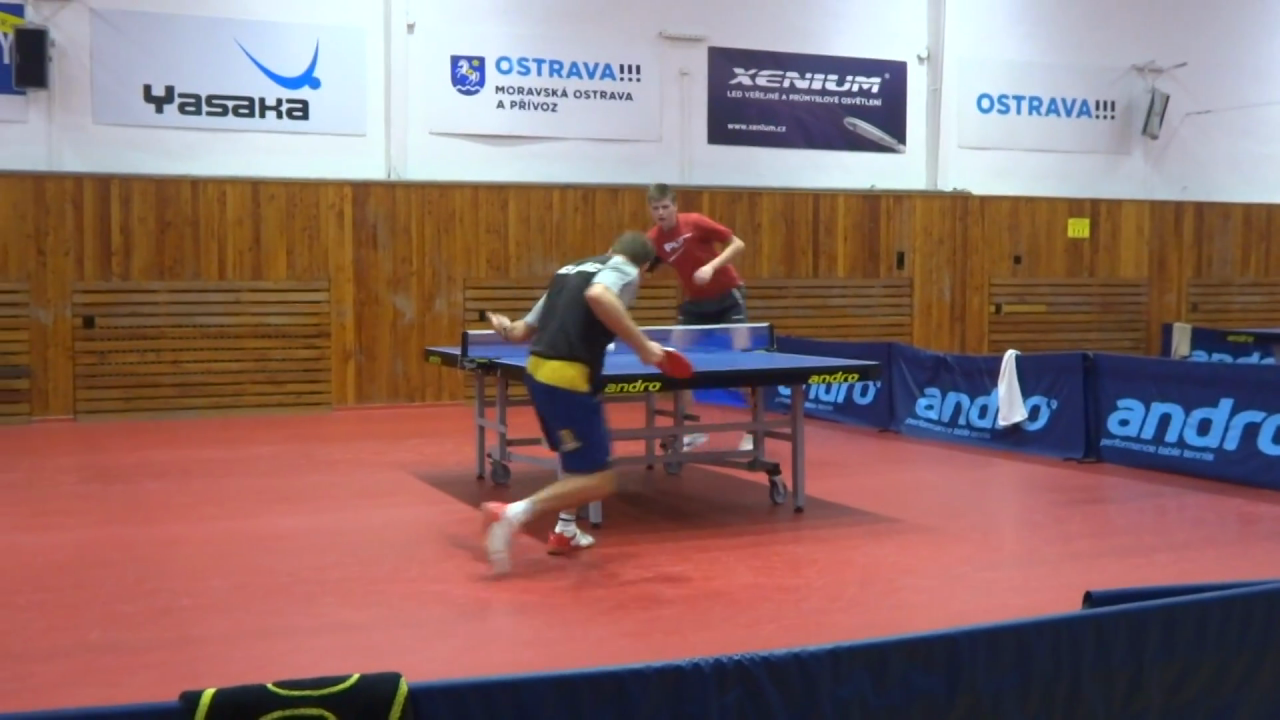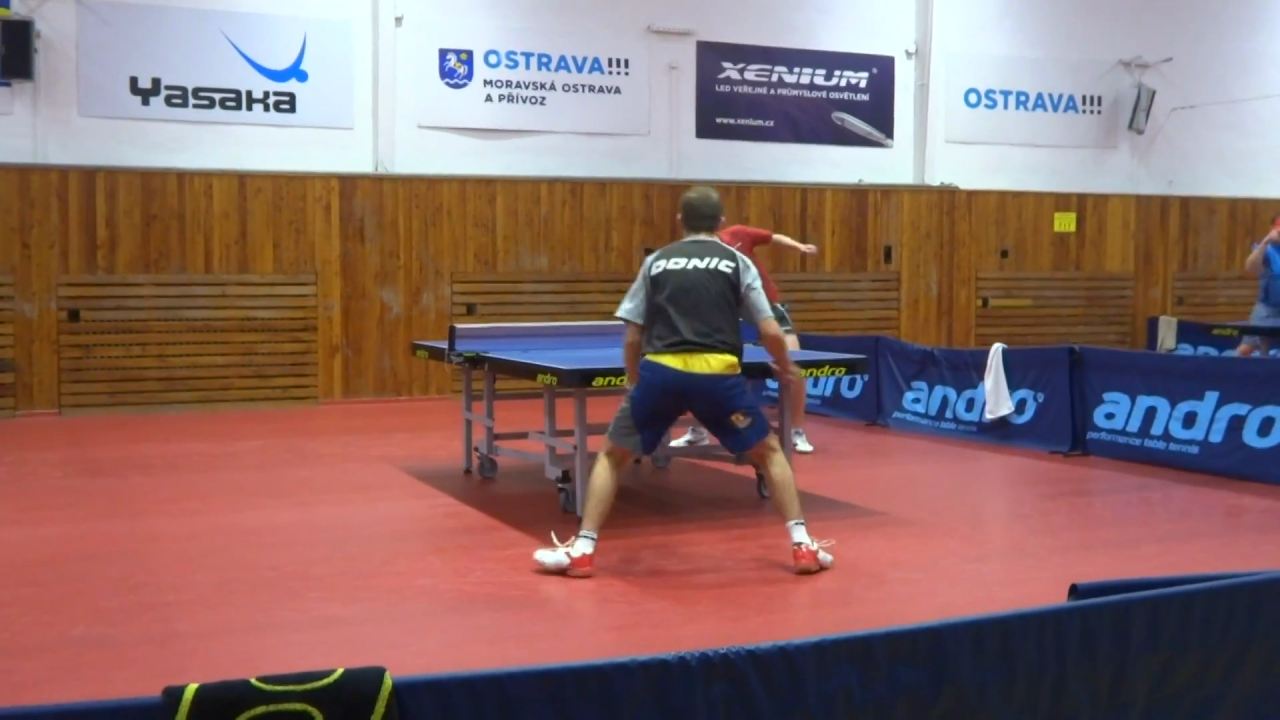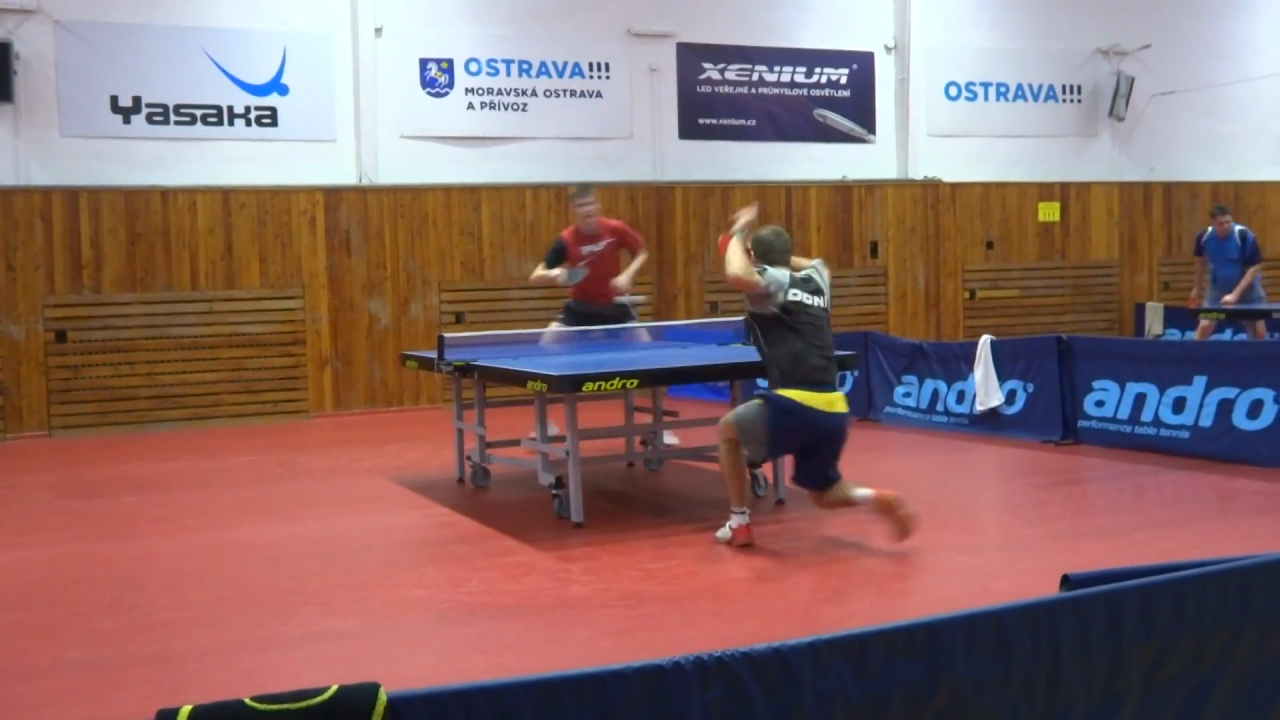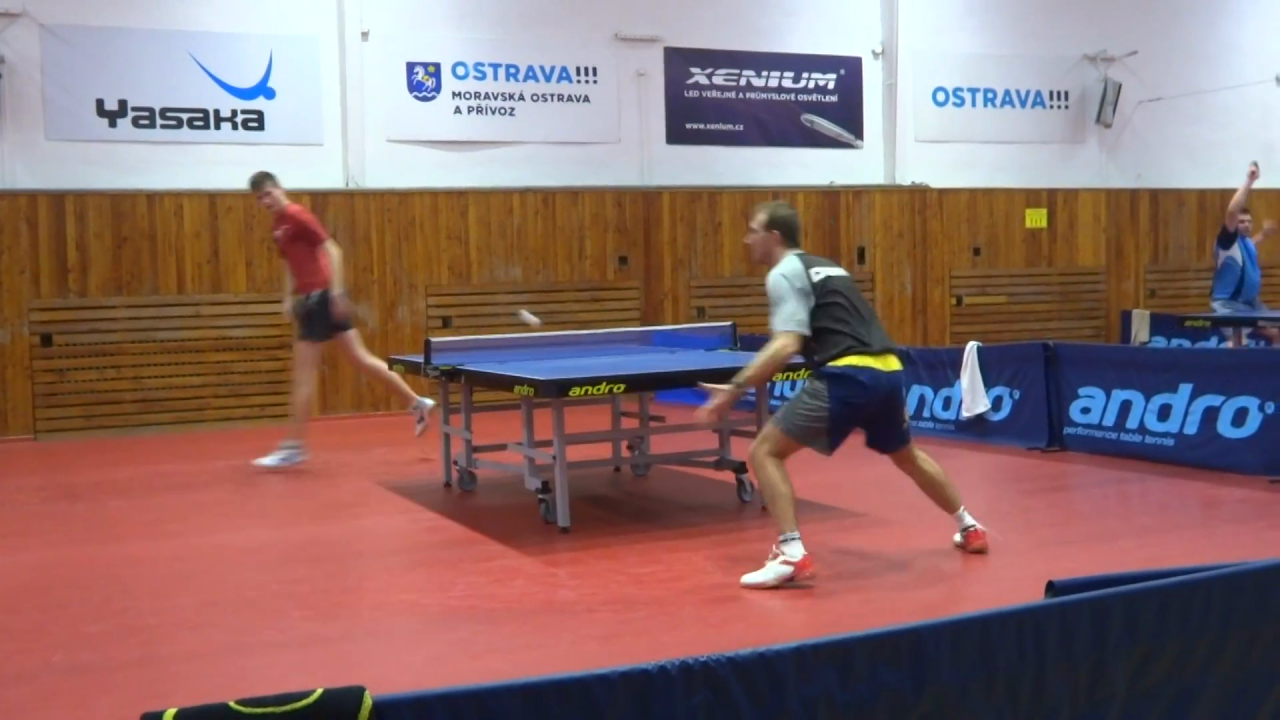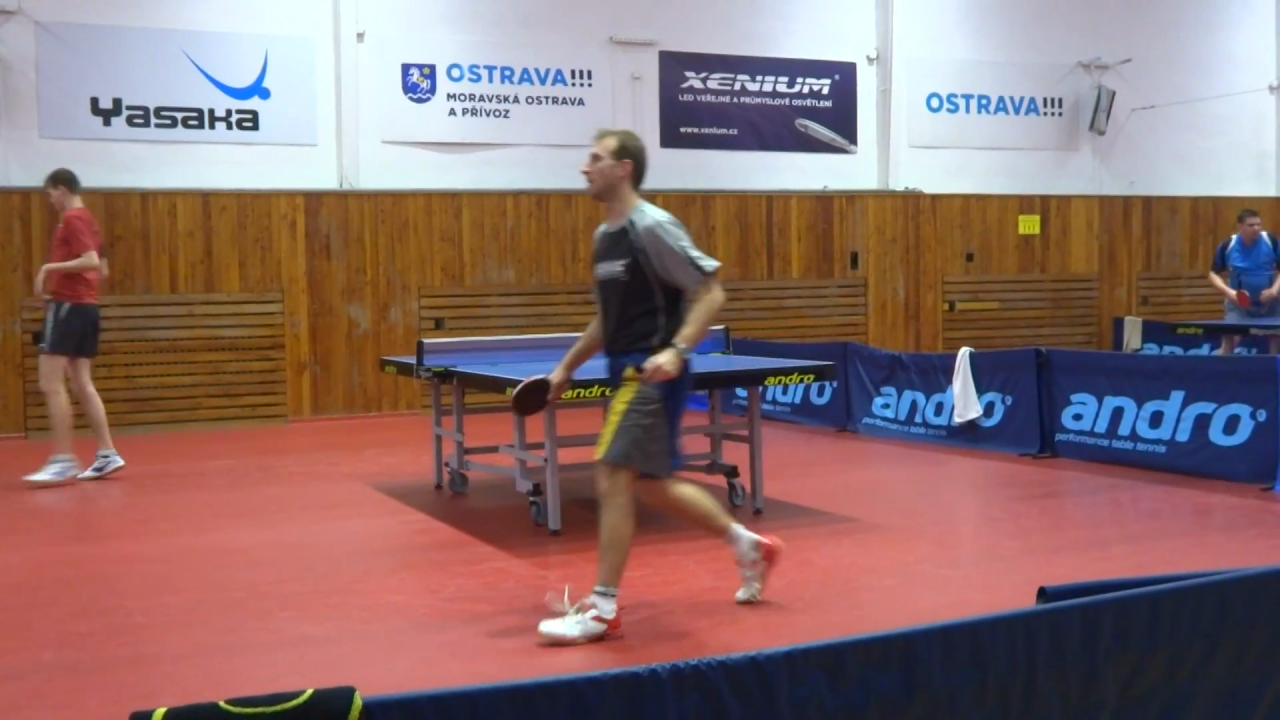
dt=0.7s
person 1, frame 1
left shoulder: (570, 271)
right shoulder: (625, 271)
left elbow: (522, 331)
right elbow: (597, 296)
left wrist: (506, 328)
right wrist: (641, 343)
left hip: (542, 373)
right hip: (569, 378)
left knee: (583, 461)
right knee: (599, 480)
left ankle: (565, 530)
right ankle: (510, 516)
person 1, frame 2
left shoulder: (654, 262)
right shoulder: (739, 264)
left elbow: (632, 335)
right elbow: (772, 333)
left wrist: (635, 381)
right wrist: (786, 368)
left hip: (659, 371)
right hip: (716, 374)
left knee: (611, 456)
right knee: (770, 452)
left ankle: (582, 548)
right ankle: (804, 545)
person 1, frame 3
left shoulder: (773, 281)
right shoulder: (816, 281)
left elbow: (737, 276)
left wrist: (737, 234)
left hip: (792, 406)
right hip: (830, 413)
left knee: (728, 430)
right knee: (828, 496)
left ankle: (739, 522)
right ankle: (874, 499)
person 1, frame 4
left shoulder: (784, 275)
right shoulder: (824, 268)
left elbow: (786, 346)
left wrist: (734, 389)
left hip: (855, 379)
right hip: (888, 373)
left knee: (765, 454)
right knee: (905, 456)
left ankle: (791, 556)
right ankle: (968, 527)
person 1, frame 5
left shoulder: (654, 226)
right shoulder: (606, 234)
left elbow: (712, 288)
left wrist: (677, 351)
right wrist: (568, 364)
left hip: (654, 373)
right hip: (628, 371)
left knee: (612, 480)
right knee: (656, 486)
left ankle: (603, 607)
right ankle: (751, 546)
person 2, frame 1
left shoulder: (695, 222)
right shoulder: (652, 240)
left elbow: (738, 244)
left wrist: (711, 266)
left hip: (727, 295)
right hip: (694, 303)
left ankle: (750, 429)
right ankle: (693, 431)
person 2, frame 2
left shoulder: (736, 235)
left elbow: (774, 238)
left wrist: (801, 247)
left hip: (770, 306)
left ankle: (797, 432)
right ankle: (697, 431)
person 2, frame 3
left shoulder: (616, 229)
right shoulder: (565, 240)
left elbow: (642, 252)
right elbow: (536, 277)
left wrist: (627, 275)
right wrist: (554, 274)
left hip: (614, 305)
right hip: (579, 307)
right ankle: (546, 426)
person 2, frame 4
left shoulder: (297, 215)
right shoulder: (278, 222)
left elbow: (332, 250)
left wrist: (337, 292)
right wrist: (291, 295)
left hip: (320, 295)
right hip: (312, 296)
left knee: (304, 370)
right knee: (359, 358)
left ankle: (294, 447)
right ankle: (417, 402)
person 2, frame 5
left shoulder: (73, 219)
right shoulder: (87, 220)
left elbow: (91, 262)
right elbow: (102, 271)
left wrist: (49, 268)
left hip: (69, 307)
right hip: (86, 308)
left knee: (49, 382)
right knee: (82, 384)
left ankle: (62, 460)
right ankle: (107, 455)
